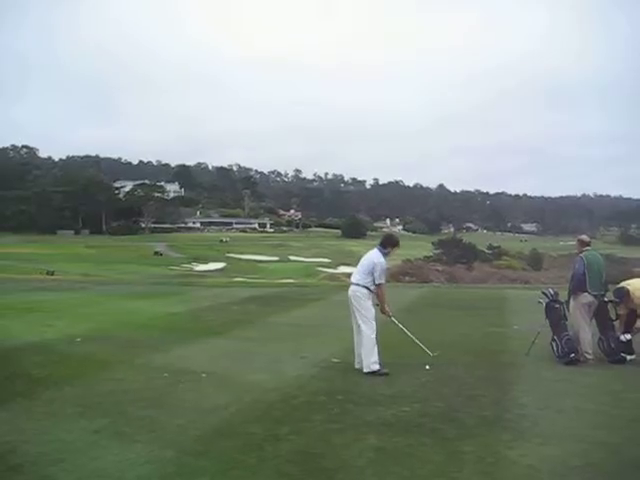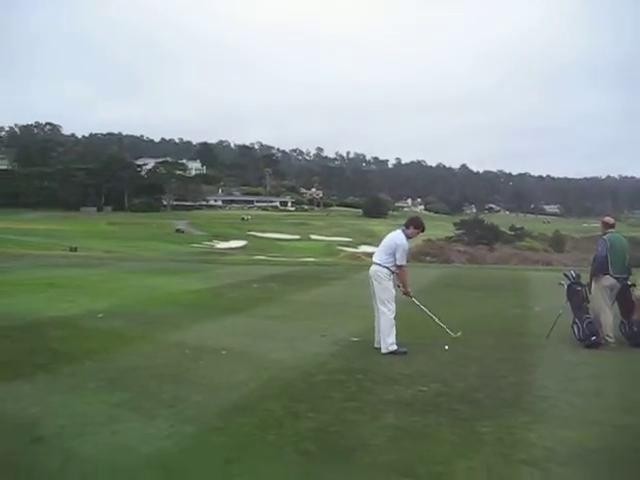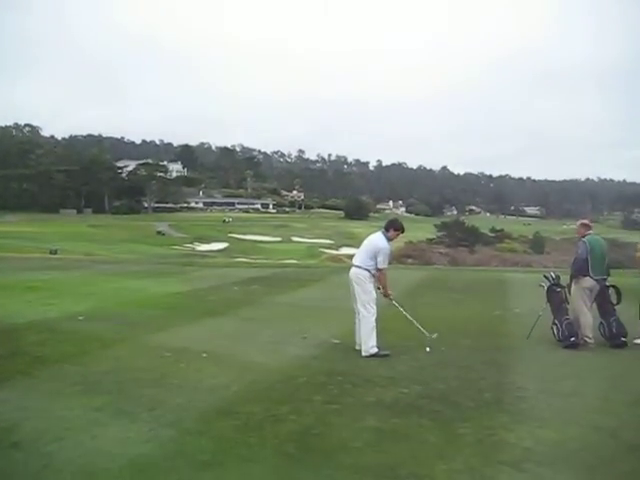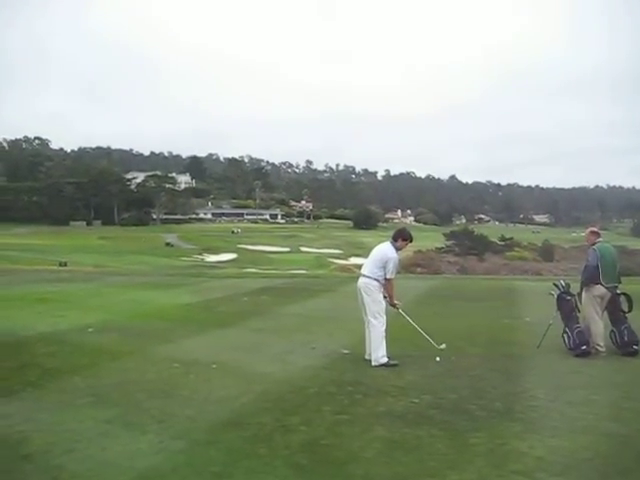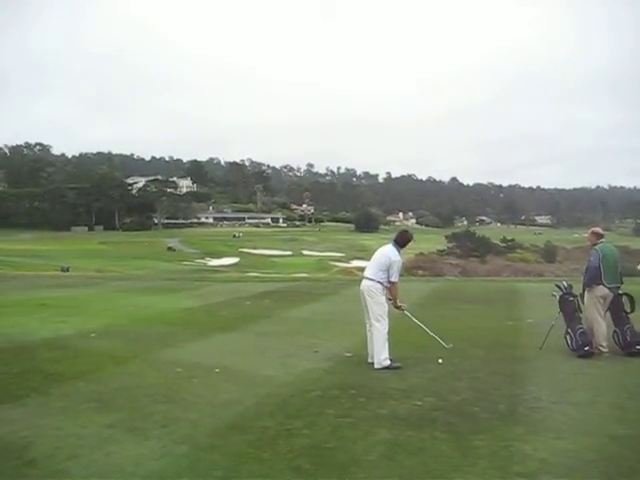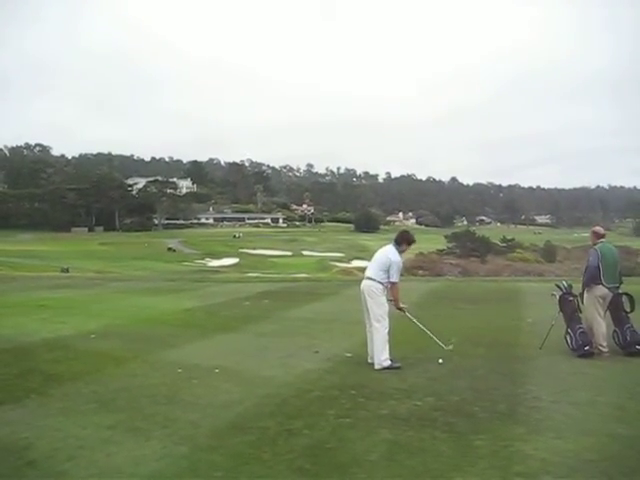
dt=0.7s
person 1, frame 1
left shoulder: (373, 253)
right shoulder: (380, 261)
right elbow: (379, 286)
left wrist: (381, 302)
right wrist: (383, 307)
left hip: (355, 290)
right hip: (362, 293)
left knee: (360, 329)
right knee: (369, 329)
left ankle: (361, 362)
right ankle: (371, 366)
person 1, frame 2
left shoulder: (396, 234)
right shoulder: (402, 242)
right elbow: (401, 268)
left wrist: (402, 284)
right wrist: (405, 288)
left hip: (376, 270)
right hip: (382, 273)
left knee: (380, 309)
right knee: (387, 310)
left ankle: (380, 341)
right ankle: (388, 346)
person 1, frame 3
left shoulder: (376, 236)
right shoulder: (384, 245)
right elbow: (381, 271)
left wrist: (379, 285)
right wrist: (386, 290)
left hip: (356, 272)
right hip: (363, 276)
left knee: (361, 311)
right knee: (368, 312)
left ankle: (361, 343)
right ankle: (369, 349)
person 1, frame 4
left shoulder: (383, 246)
right shoulder: (392, 255)
right elbow: (389, 281)
left wrist: (385, 294)
right wrist: (392, 300)
left hip: (363, 282)
right hip: (371, 285)
left knee: (370, 321)
right knee: (378, 322)
left ankle: (371, 353)
right ankle: (379, 359)
person 1, frame 5
left shoulder: (385, 248)
right shoulder: (396, 258)
right elbow: (393, 283)
left wrist: (389, 295)
right wrist: (396, 302)
left hip: (366, 284)
right hip: (374, 288)
left knee: (372, 323)
right knee: (380, 324)
left ankle: (374, 356)
right ankle: (381, 361)
person 1, frame 6
left shoulder: (386, 249)
right shoulder: (396, 259)
right elbow: (394, 284)
left wrist: (393, 297)
right wrist: (397, 303)
left hip: (367, 285)
right hip: (375, 288)
left knee: (372, 324)
right knee: (381, 325)
left ankle: (374, 356)
right ankle: (382, 362)
person 2, frame 1
left shoulder: (581, 258)
right shoulder: (599, 257)
left elbow: (577, 276)
right elbow: (603, 277)
left wrist: (572, 292)
right wrist: (602, 292)
left hip: (582, 295)
right hip: (596, 296)
left knee: (581, 326)
right knee: (586, 325)
left ankle: (587, 355)
right ankle: (585, 351)
person 2, frame 2
left shoulder: (605, 240)
right shoulder: (623, 240)
left elbow: (599, 259)
right elbow: (627, 261)
left wrist: (593, 275)
right wrist: (626, 276)
left hip: (604, 278)
right hip: (618, 279)
left knee: (603, 309)
right knee: (607, 308)
left ankle: (609, 338)
right ankle: (607, 334)
person 2, frame 3
left shoulder: (584, 242)
right shoulder: (601, 241)
left elbow: (579, 260)
right elbow: (605, 261)
left wrist: (573, 275)
right wrist: (604, 276)
left hip: (583, 279)
right hip: (598, 280)
left knee: (582, 310)
right knee: (586, 309)
left ankle: (587, 339)
right ankle: (584, 335)
person 2, frame 4
left shoulder: (594, 249)
right shoulder: (612, 249)
left elbow: (590, 268)
right elbow: (616, 269)
left wrist: (584, 283)
right wrist: (615, 284)
left hip: (594, 288)
right hip: (608, 288)
left knee: (593, 318)
right knee: (597, 316)
left ankle: (599, 347)
right ankle: (596, 343)
person 2, frame 5
left shoulder: (597, 250)
right shoulder: (613, 249)
left elbow: (592, 269)
right elbow: (618, 269)
left wrist: (586, 284)
right wrist: (618, 284)
left hip: (597, 288)
right hip: (611, 288)
left knee: (595, 319)
right knee: (599, 317)
left ankle: (602, 348)
right ankle: (599, 344)
person 2, frame 6
left shoulder: (596, 250)
right shoulder: (613, 250)
left elbow: (591, 269)
right elbow: (618, 270)
left wrist: (585, 285)
right wrist: (617, 285)
left hip: (596, 288)
right hip: (610, 289)
left knee: (596, 319)
right knee: (598, 317)
left ankle: (602, 348)
right ankle: (598, 343)
